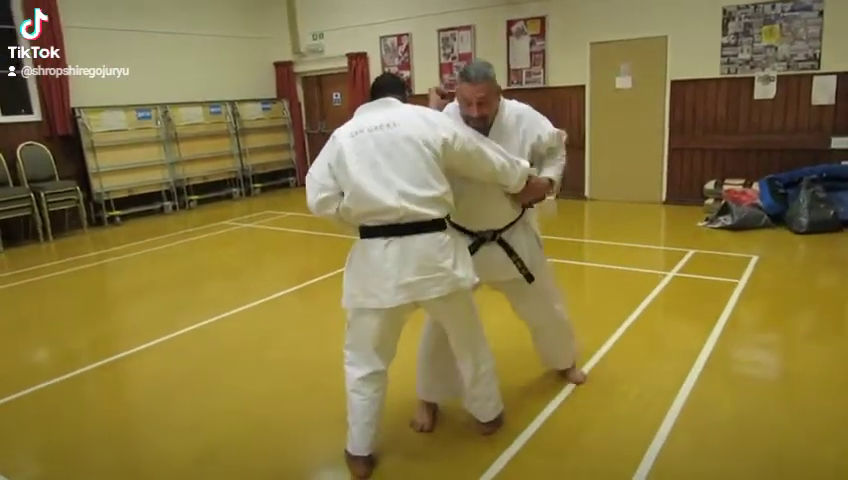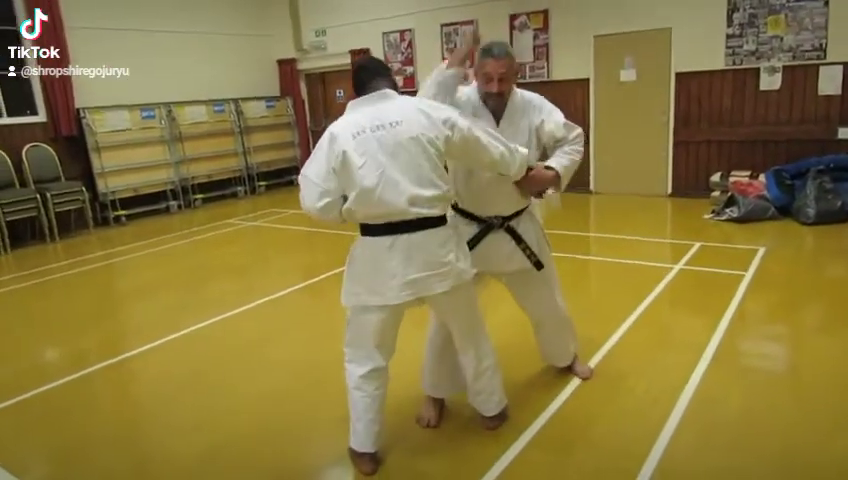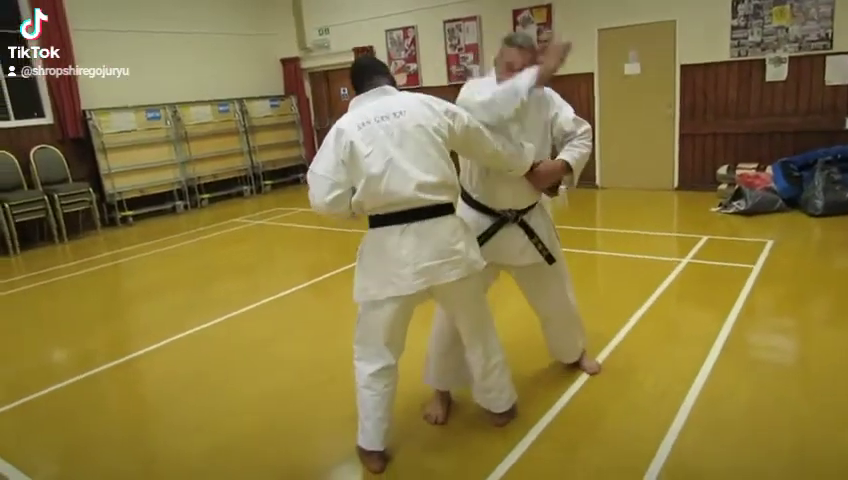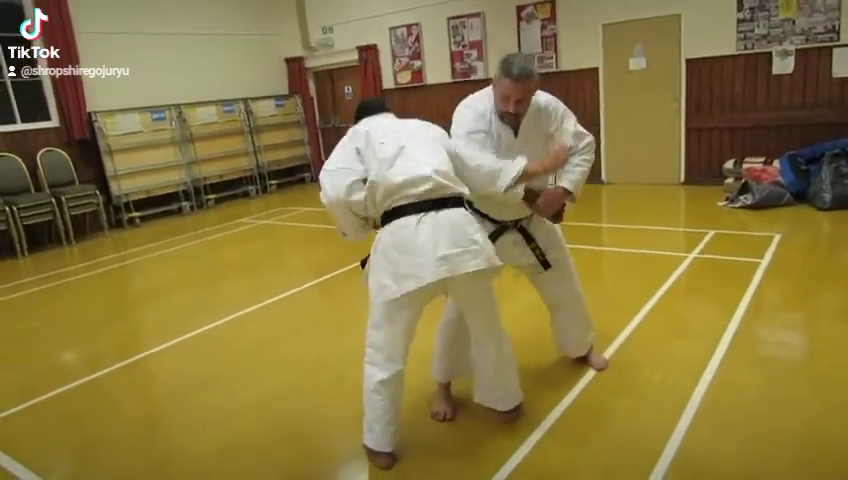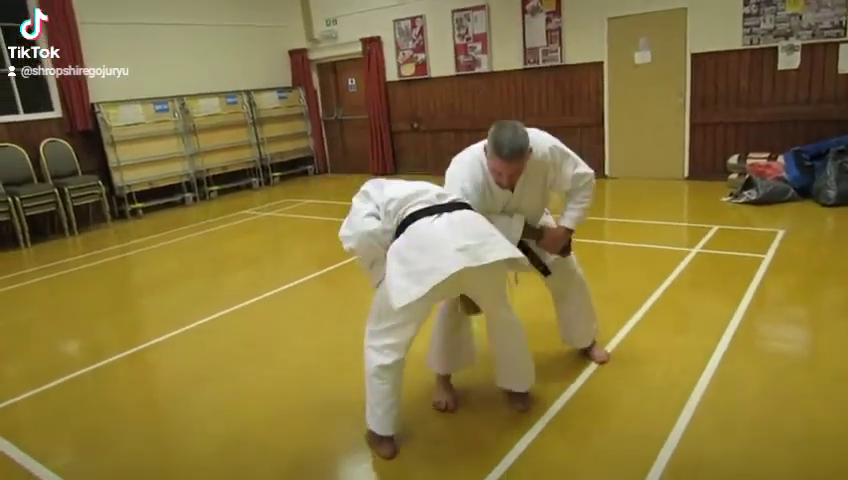
dt=0.4s
person 1, frame 1
left shoulder: (344, 135)
right shoulder: (430, 121)
left elbow: (320, 200)
right elbow: (489, 161)
right wrist: (526, 182)
left hip: (377, 257)
right hip: (433, 249)
left knee: (365, 358)
right knee: (468, 339)
right ankle: (488, 414)
person 1, frame 2
left shoulder: (339, 132)
right shoulder: (429, 113)
left elbow: (317, 202)
right elbow: (489, 150)
right wrist: (524, 170)
left hip: (378, 256)
right hip: (435, 245)
left knee: (366, 356)
right knee: (469, 333)
right ankle: (491, 409)
person 1, frame 3
left shoulder: (345, 127)
right shoulder: (430, 106)
left elbow: (324, 198)
right elbow: (490, 144)
right wrist: (531, 169)
left hip: (388, 248)
right hip: (444, 236)
left knee: (375, 351)
right knee: (476, 328)
left ankle: (372, 446)
right ankle: (499, 404)
person 1, frame 4
left shoulder: (357, 136)
right shoulder: (429, 130)
left elbow: (337, 194)
right elbow: (483, 172)
left wrist: (359, 229)
right wrist: (533, 169)
left hip: (403, 244)
right hip: (458, 229)
left knee: (385, 352)
right knee: (485, 326)
left ankle: (381, 446)
right ankle: (504, 403)
person 1, frame 5
left shoulder: (367, 194)
right shoulder: (420, 189)
left elbow: (362, 234)
left wrist: (384, 275)
left hip: (422, 246)
right hip: (474, 232)
left knee: (383, 342)
right knee: (501, 313)
left ankle: (382, 434)
right ankle: (519, 390)
person 2, frame 1
left shoulder: (523, 118)
left elbow: (554, 145)
left wrist: (548, 178)
left hip: (513, 235)
left knee: (543, 305)
right knee: (442, 320)
left ankle: (564, 360)
right ankle: (429, 398)
person 2, frame 2
left shoulder: (533, 107)
right shoulder: (457, 102)
left elbow: (572, 140)
left wrist: (552, 172)
right wrist: (454, 63)
left hip: (518, 227)
right hip: (466, 229)
left knee: (545, 300)
left ankle: (565, 357)
right ankle: (435, 395)
person 2, frame 3
left shoulder: (546, 99)
right shoulder: (477, 90)
left elbow: (580, 135)
right elbow: (489, 110)
left wrist: (564, 165)
right wrist: (542, 72)
left hip: (529, 219)
right hip: (478, 221)
left knee: (555, 295)
left ankle: (573, 353)
right ankle: (441, 390)
person 2, frame 4
left shoulder: (549, 108)
right shoulder: (472, 110)
left elbow: (583, 147)
right elbow: (475, 167)
left wrist: (563, 190)
left hip: (533, 220)
right hip: (480, 222)
left knee: (563, 286)
right knee: (461, 303)
left ankle: (581, 348)
right ankle: (443, 386)
person 2, frame 5
left shoulder: (547, 149)
right shoulder: (464, 173)
left elbow: (583, 182)
left wrist: (564, 228)
left hip: (530, 225)
left knee: (568, 276)
right knee: (454, 298)
left ankle: (586, 341)
right ankle: (443, 378)
